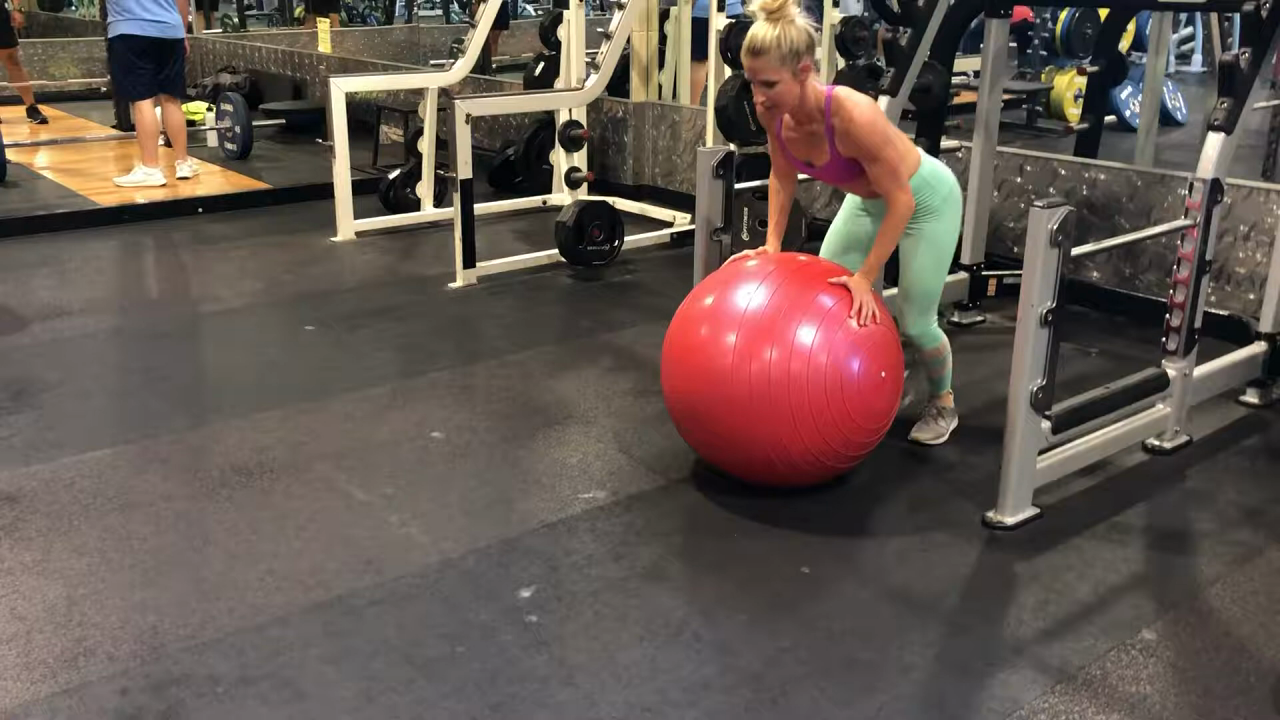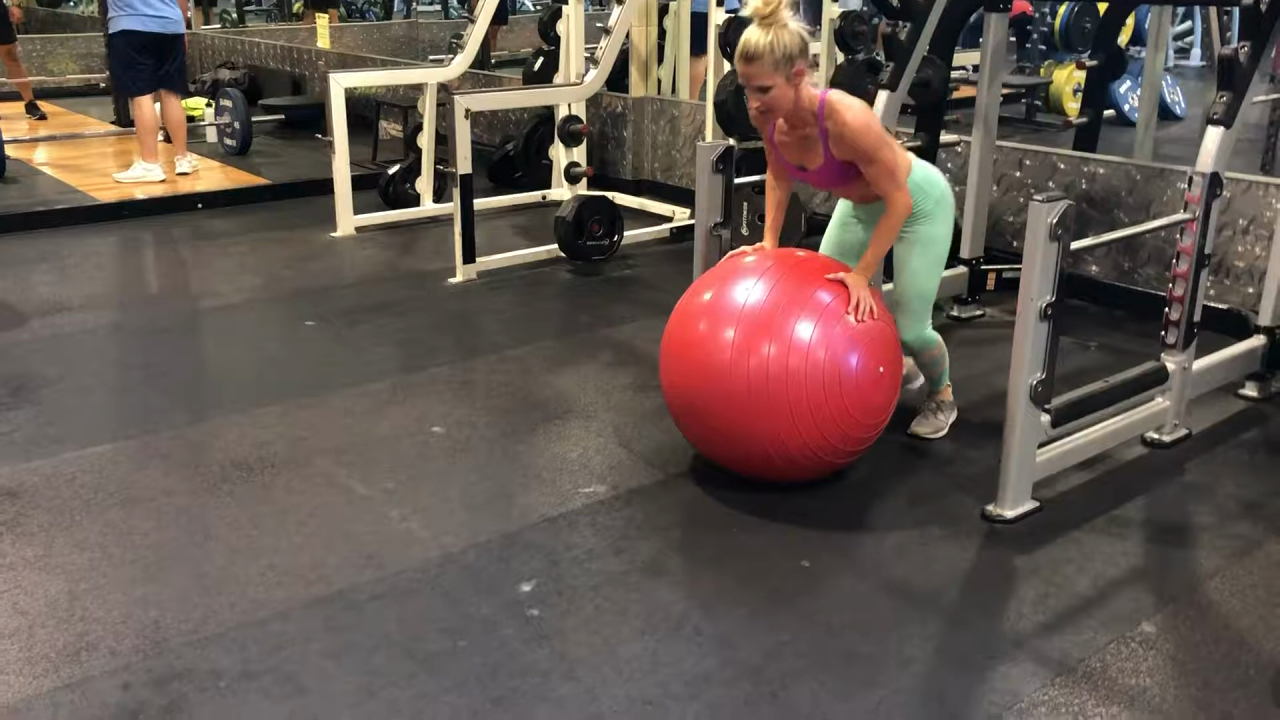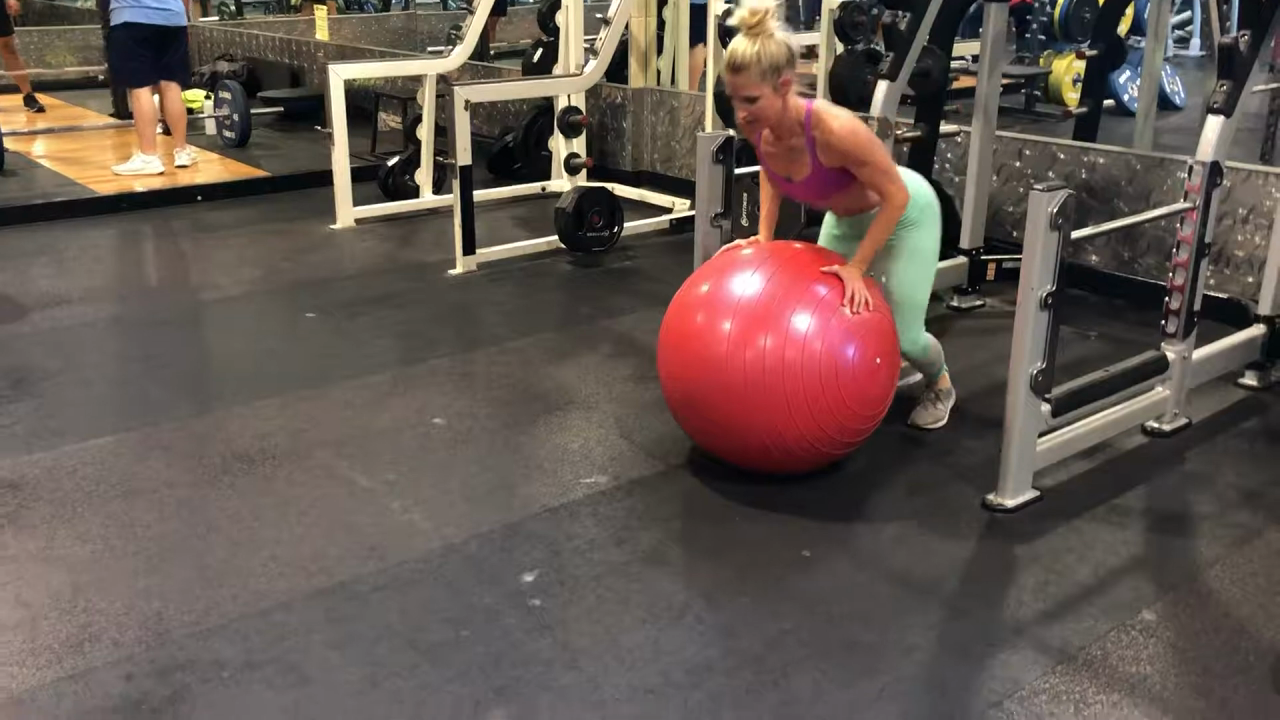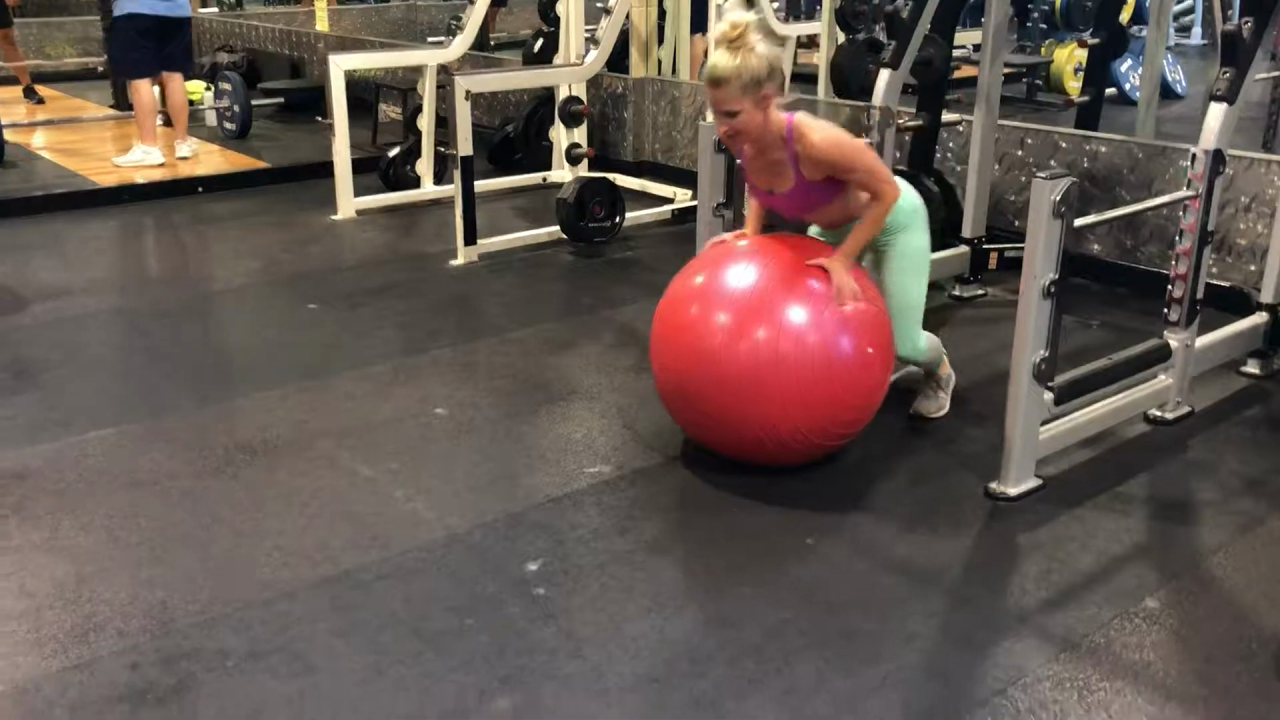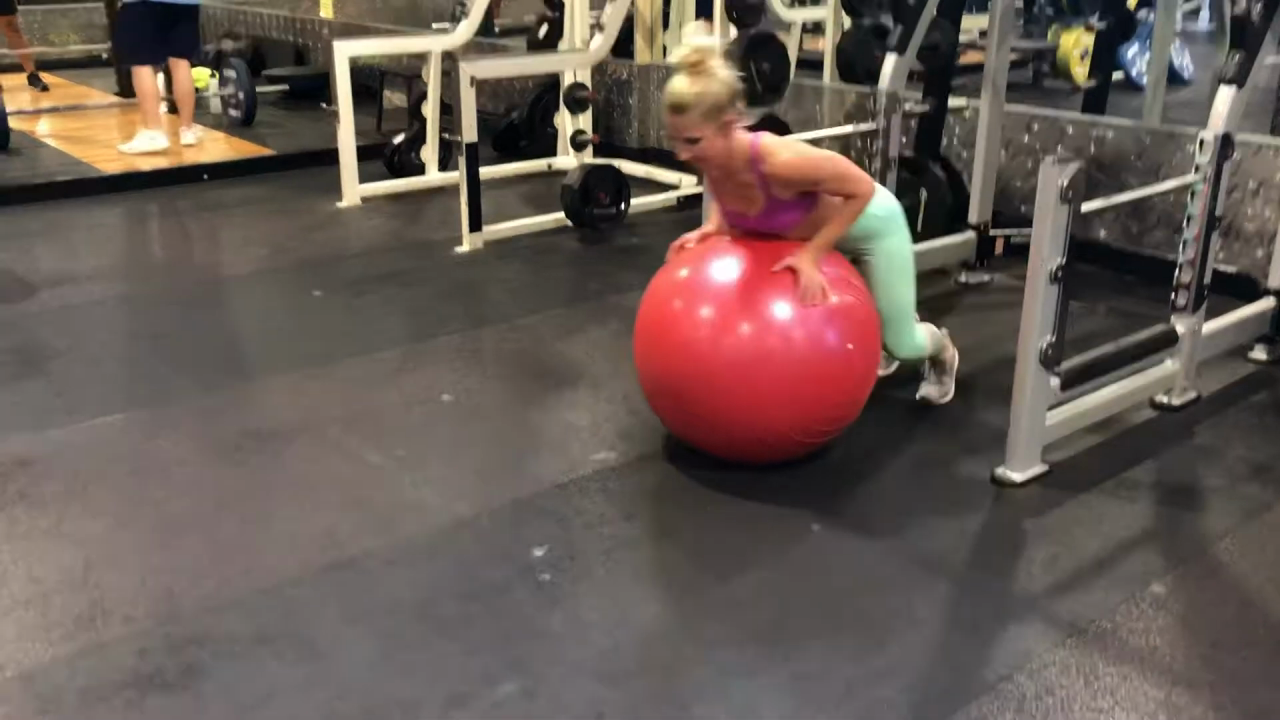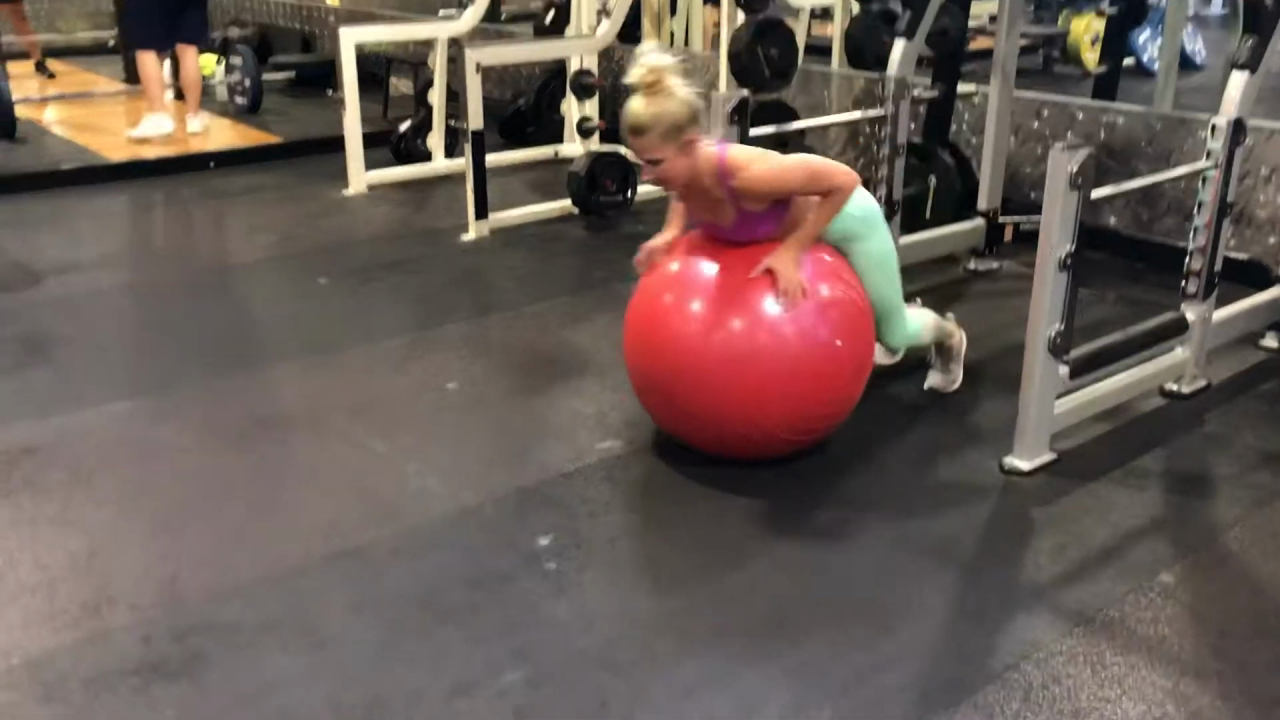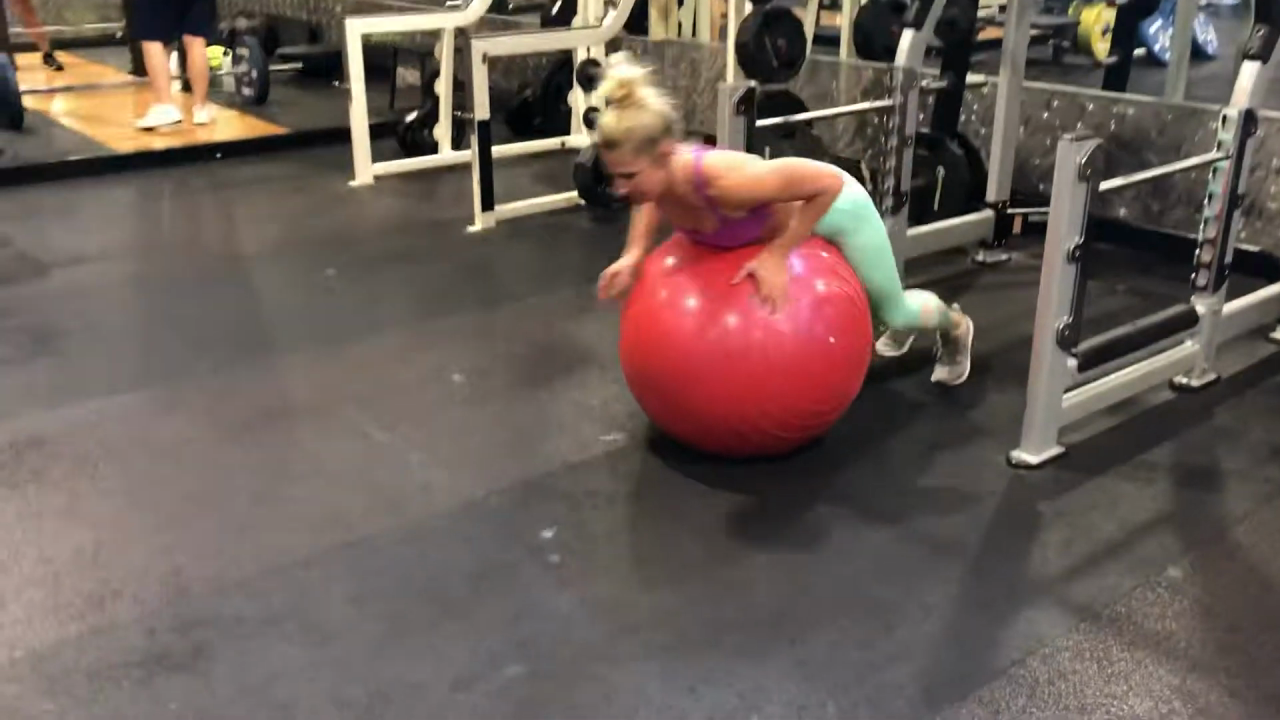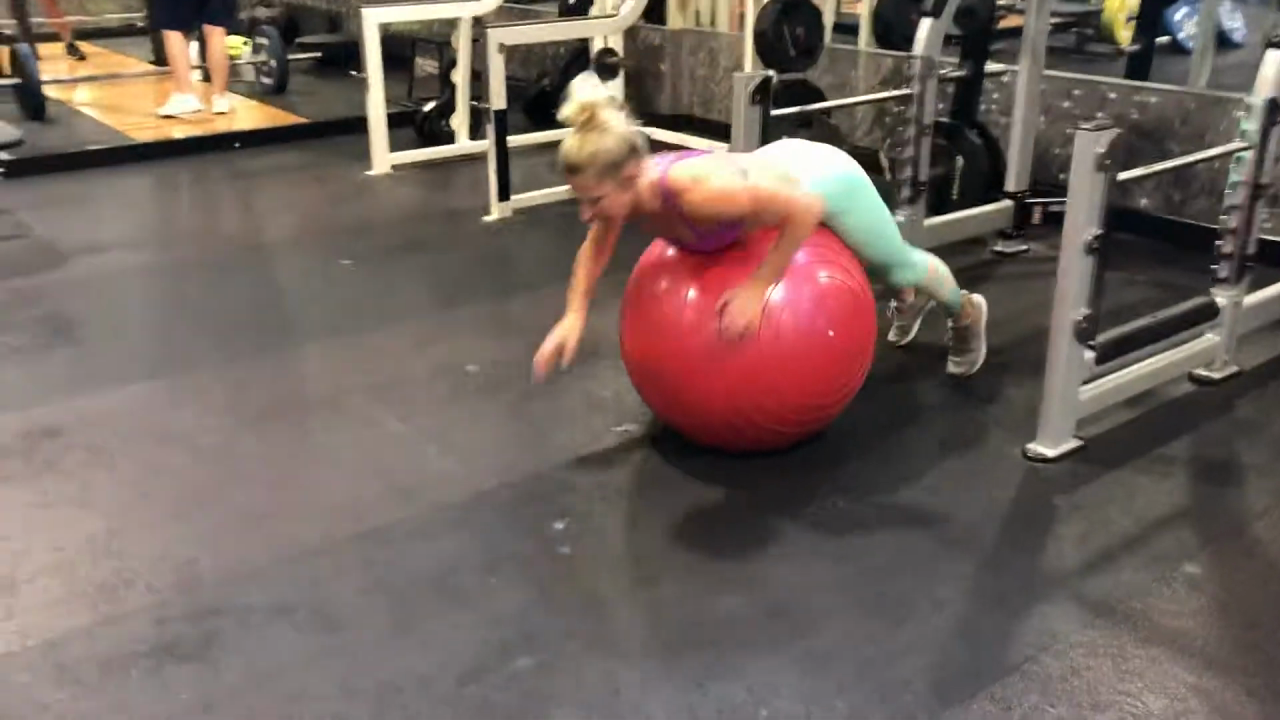
dt=0.1s
person 1, frame 1
left shoulder: (851, 115)
right shoulder: (772, 110)
left elbow: (900, 199)
right elbow: (782, 174)
left wrist: (864, 278)
right wrist: (772, 244)
left hip: (925, 197)
right hip: (867, 198)
left knee: (914, 322)
left ankle: (944, 402)
person 1, frame 2
left shoulder: (845, 119)
right shoulder: (766, 114)
left elbow: (898, 200)
right elbow: (778, 175)
left wrist: (862, 275)
right wrist: (769, 242)
left hip: (919, 202)
right hip: (860, 204)
left knee: (908, 327)
left ankle: (942, 396)
person 1, frame 3
left shoulder: (831, 128)
right shoulder: (754, 122)
left elbow: (896, 194)
left wrist: (857, 268)
right wrist: (763, 236)
left hip: (907, 209)
right hip: (847, 216)
left knee: (902, 335)
left ankle: (940, 384)
person 1, frame 4
left shoulder: (814, 142)
right shoulder: (736, 135)
left elbow: (887, 192)
left wrist: (842, 260)
right wrist: (750, 231)
left hip: (894, 217)
right hip: (834, 226)
left knee: (902, 343)
left ankle: (941, 372)
person 1, frame 5
left shoulder: (778, 160)
right shoulder: (703, 151)
left elbow: (863, 189)
left wrist: (813, 254)
right wrist: (713, 224)
left hip: (868, 220)
right hip: (813, 221)
left knee: (898, 341)
left ankle: (942, 352)
right ankle: (883, 354)
person 1, frame 6
left shoulder: (747, 174)
right shoulder: (678, 163)
left elbow: (845, 182)
left wrist: (790, 251)
right wrist: (672, 231)
left hip: (847, 220)
right hip: (794, 223)
left knee: (895, 331)
left ankle: (948, 336)
person 1, frame 7
left shoulder: (725, 180)
right shoulder: (652, 171)
left elbow: (829, 183)
right elbow: (651, 201)
left wrist: (775, 254)
right wrist: (634, 252)
left hip: (835, 208)
right hip: (785, 215)
left knee: (894, 310)
left ankle: (953, 326)
right ankle: (906, 325)
person 1, frame 8
left shoulder: (696, 192)
right shoulder: (619, 186)
left elbow: (805, 206)
right elbow: (594, 248)
left wrist: (757, 287)
right wrist: (573, 317)
left hip: (827, 181)
right hip: (779, 165)
left knee: (900, 264)
left ankle: (966, 311)
right ankle: (912, 295)
